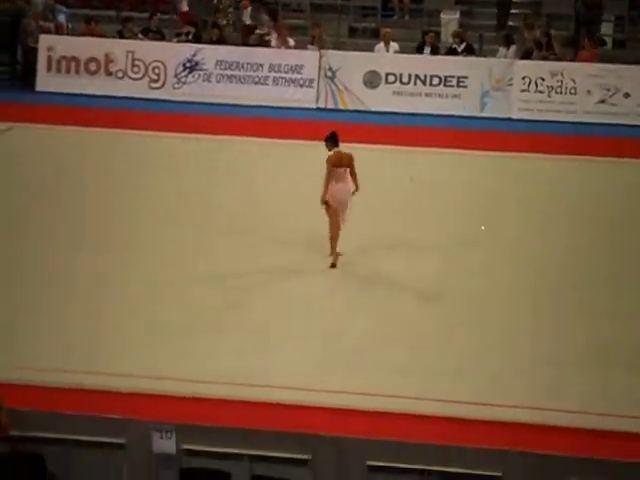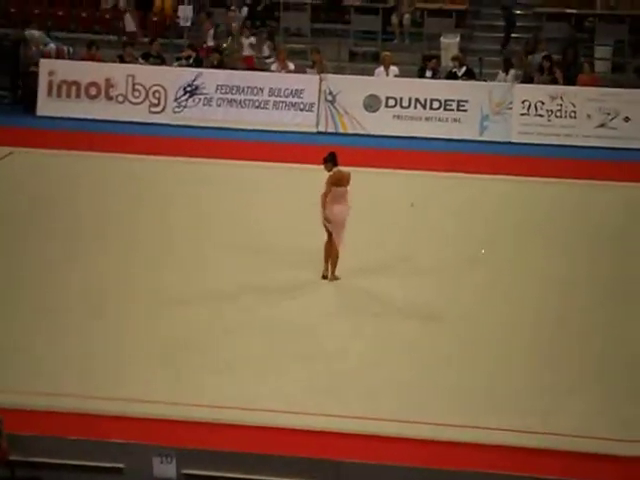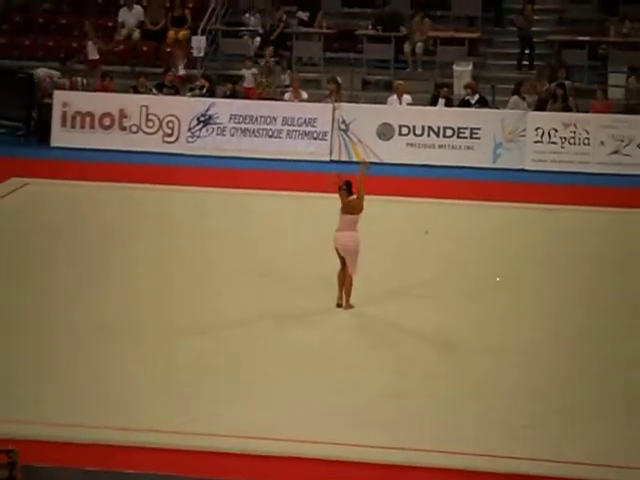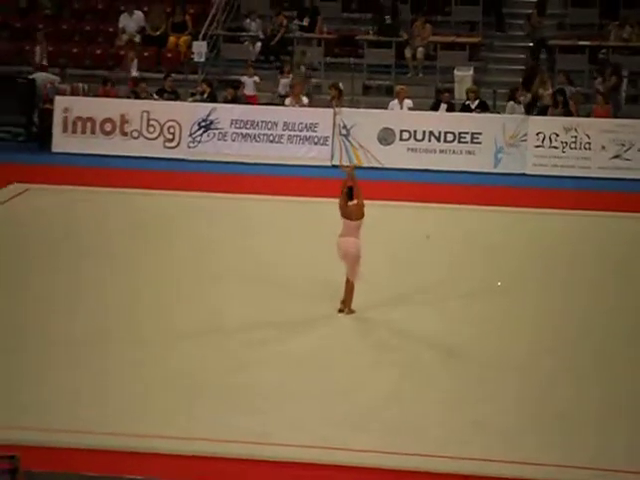
dt=0.7s
person 1, frame 1
left shoulder: (331, 158)
right shoulder: (349, 156)
left elbow: (328, 177)
right elbow: (353, 174)
left wrist: (324, 194)
right wrist: (356, 187)
left hip: (332, 191)
right hip: (344, 190)
left knee: (333, 223)
right knee: (337, 223)
left ankle: (334, 254)
right ankle: (333, 250)
person 1, frame 2
left shoulder: (332, 177)
right shoulder: (347, 175)
left elbow: (324, 196)
left wrist: (324, 213)
left hip: (329, 210)
right hip: (341, 211)
left knee: (329, 238)
right knee: (336, 243)
left ankle: (325, 269)
right ankle: (332, 274)
person 1, frame 3
left shoulder: (346, 203)
right shoulder: (360, 201)
left elbow: (342, 189)
right elbow: (359, 183)
left wrist: (338, 181)
right wrist: (363, 168)
left hip: (339, 237)
right hip: (351, 238)
left knee: (343, 267)
right knee: (350, 271)
left ankle: (340, 297)
right ankle: (347, 302)
person 1, frame 4
left shoulder: (343, 209)
right shoulder: (360, 207)
left elbow: (343, 191)
right elbow: (357, 189)
left wrist: (347, 176)
right wrist: (352, 174)
left hip: (342, 242)
right hip: (353, 244)
left knee: (351, 275)
right knee: (351, 277)
left ankle: (344, 302)
right ankle: (348, 307)
